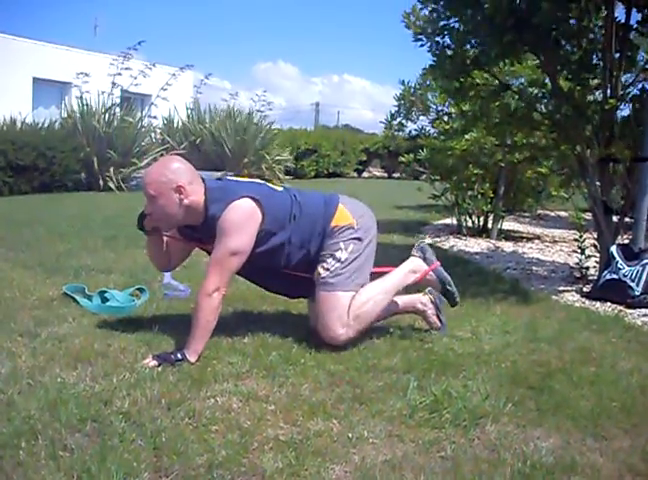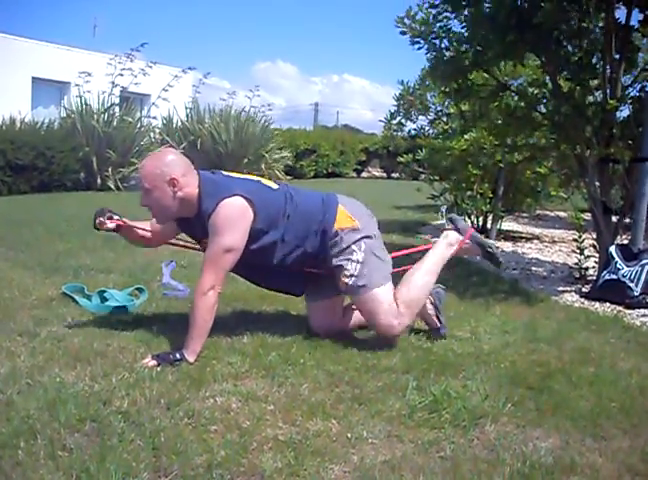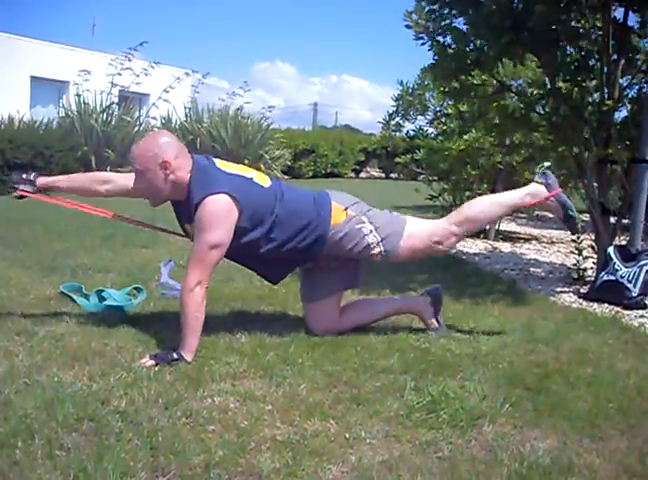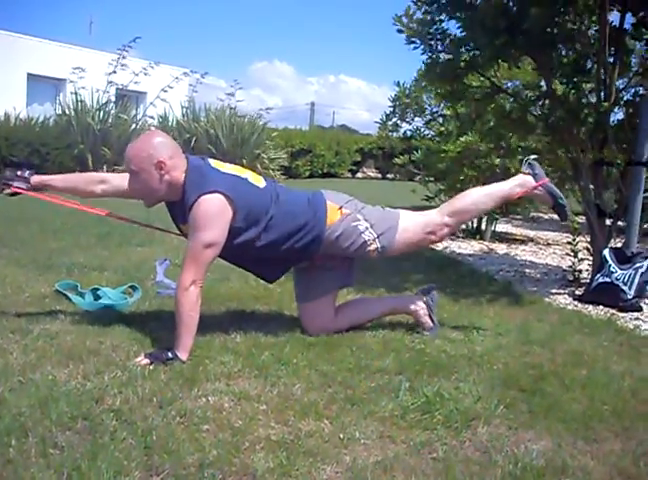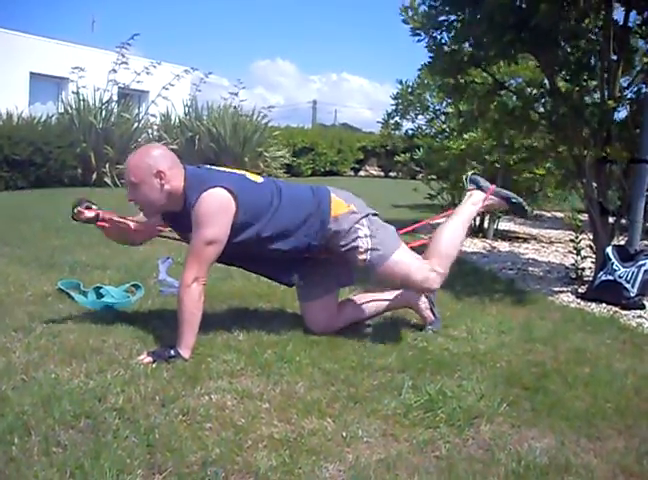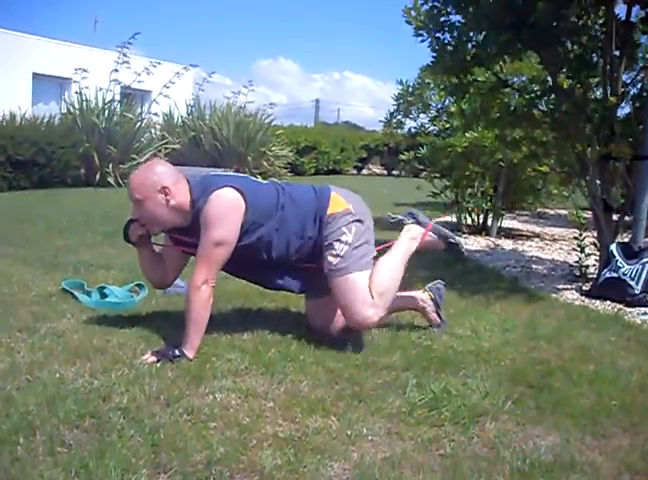
dt=0.3s
person 1, frame 1
left shoulder: (236, 211)
right shoulder: (190, 214)
left elbow: (213, 290)
right elbow: (164, 263)
left wrist: (188, 354)
right wrist: (151, 231)
left hip: (345, 223)
right hip: (328, 231)
left knee: (336, 332)
right knee: (329, 321)
left ankle: (415, 268)
right ankle: (420, 302)
person 1, frame 2
left shoulder: (227, 208)
right shoulder: (188, 200)
left elbow: (209, 288)
right elbow: (153, 235)
left wrist: (188, 353)
right wrist: (120, 225)
left hip: (344, 225)
right hip: (325, 238)
left knee: (391, 325)
right knee: (324, 324)
left ankle: (452, 240)
right ankle: (422, 303)
person 1, frame 3
left shoulder: (214, 202)
right shoulder: (182, 176)
left elbow: (196, 285)
right elbow: (105, 182)
left wrist: (185, 352)
right wrist: (40, 182)
left hip: (339, 225)
right hip: (323, 237)
left knee: (446, 233)
right knee: (323, 325)
left ankle: (536, 191)
right ankle: (418, 303)
person 1, frame 4
left shoulder: (208, 201)
right shoulder: (174, 177)
left elbow: (190, 284)
right elbow: (99, 184)
left wrist: (179, 352)
left hip: (334, 224)
right hip: (317, 239)
left knee: (437, 223)
right knee: (319, 324)
left ankle: (526, 182)
right ankle: (414, 303)
person 1, frame 5
left shoulder: (210, 200)
right shoulder: (170, 199)
left elbow: (193, 281)
right elbow: (134, 234)
left wrist: (182, 350)
right wrist: (101, 221)
left hip: (336, 219)
right hip: (317, 242)
left knee: (428, 274)
right knee: (321, 323)
left ankle: (477, 197)
right ankle: (411, 301)
person 1, frame 6
left shoulder: (219, 201)
right shoulder: (181, 218)
left elbow: (202, 283)
right elbow: (160, 278)
left wrist: (186, 350)
right wrist: (140, 242)
left hip: (338, 214)
right hip: (320, 231)
left knee: (365, 316)
right knee: (324, 323)
left ankle: (413, 234)
right ankle: (422, 298)
